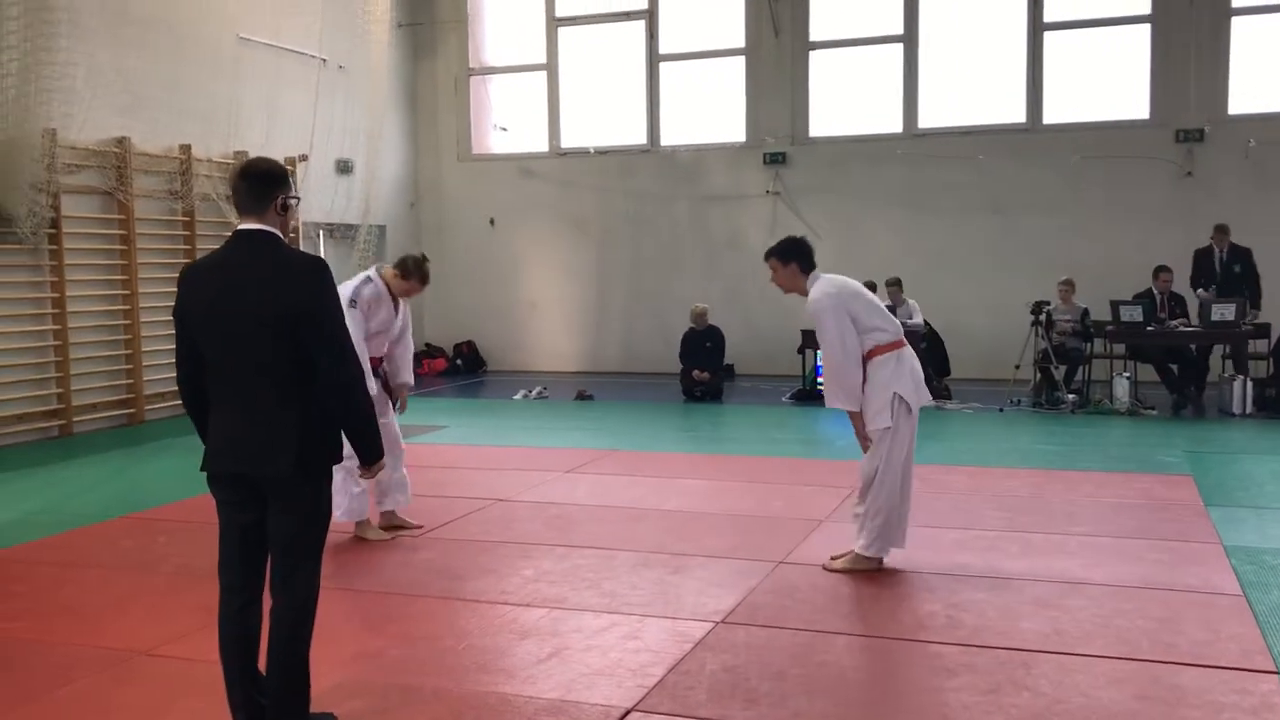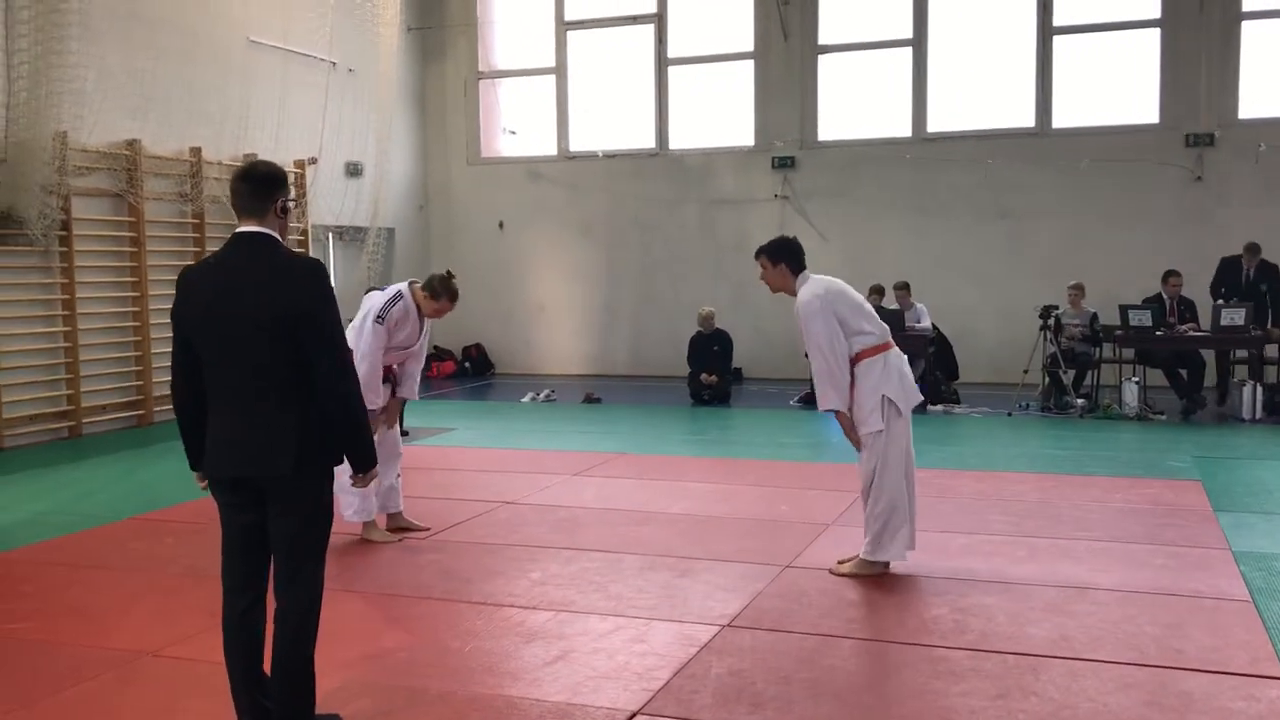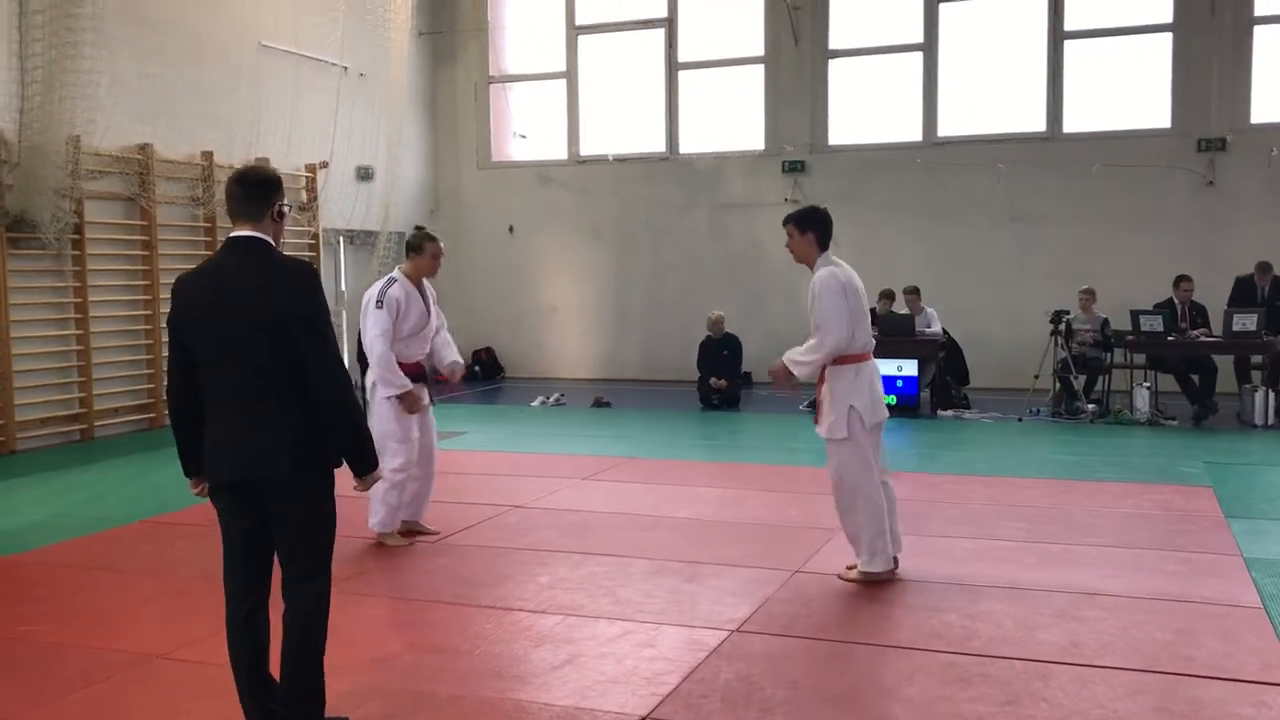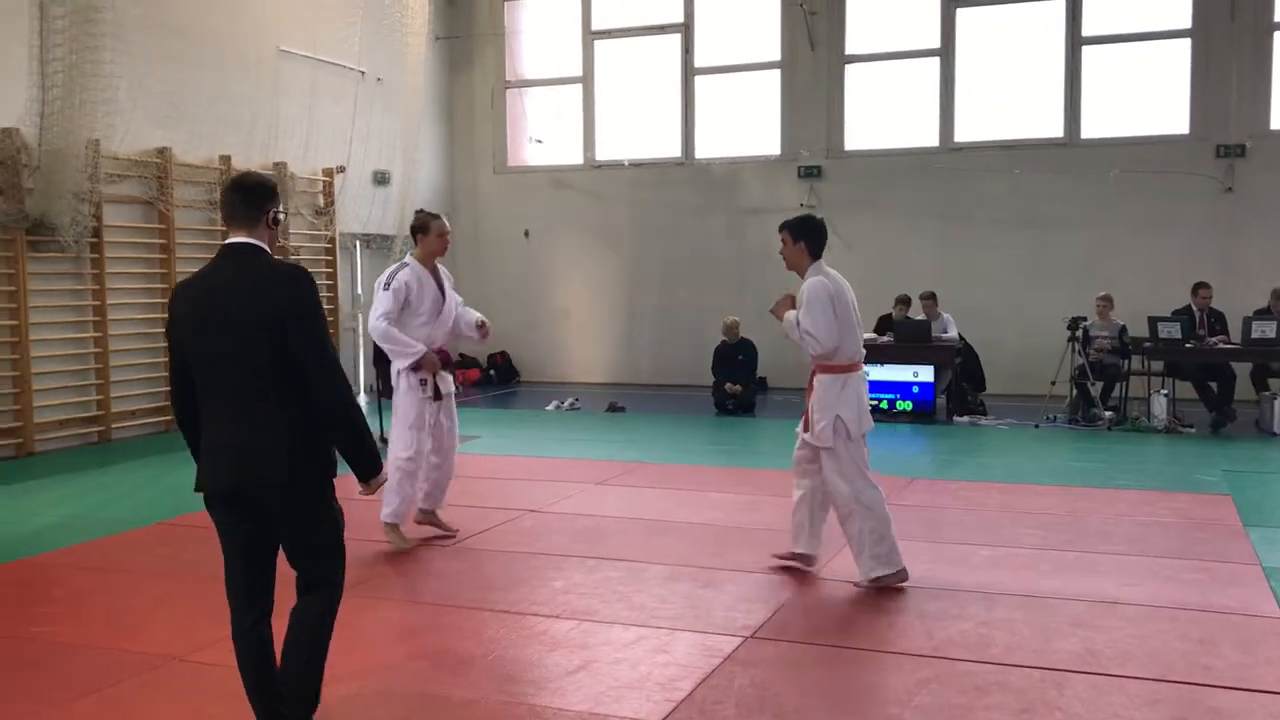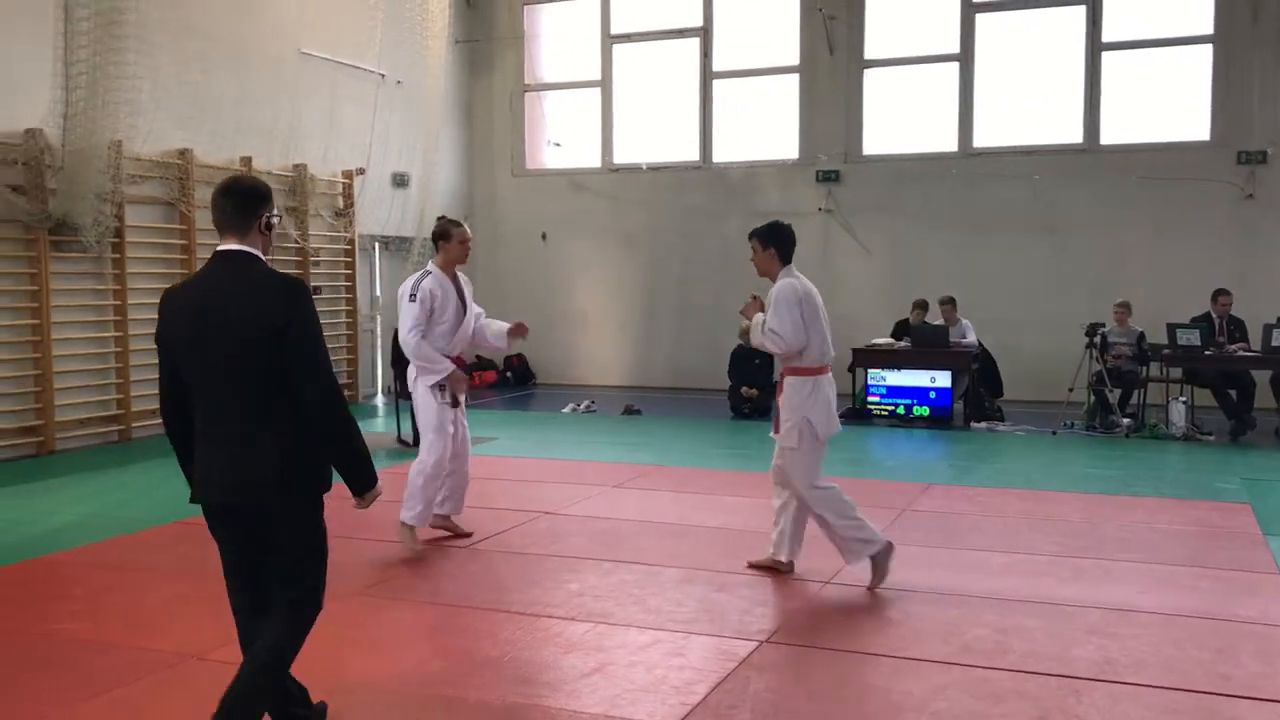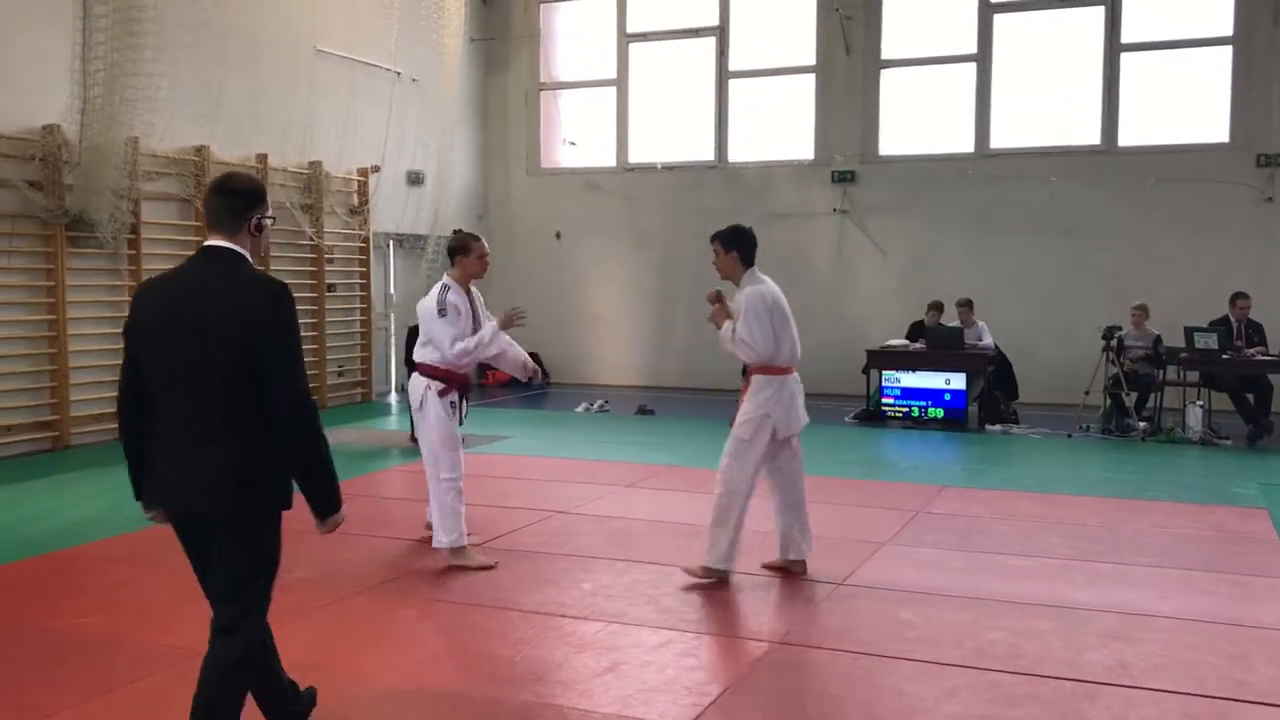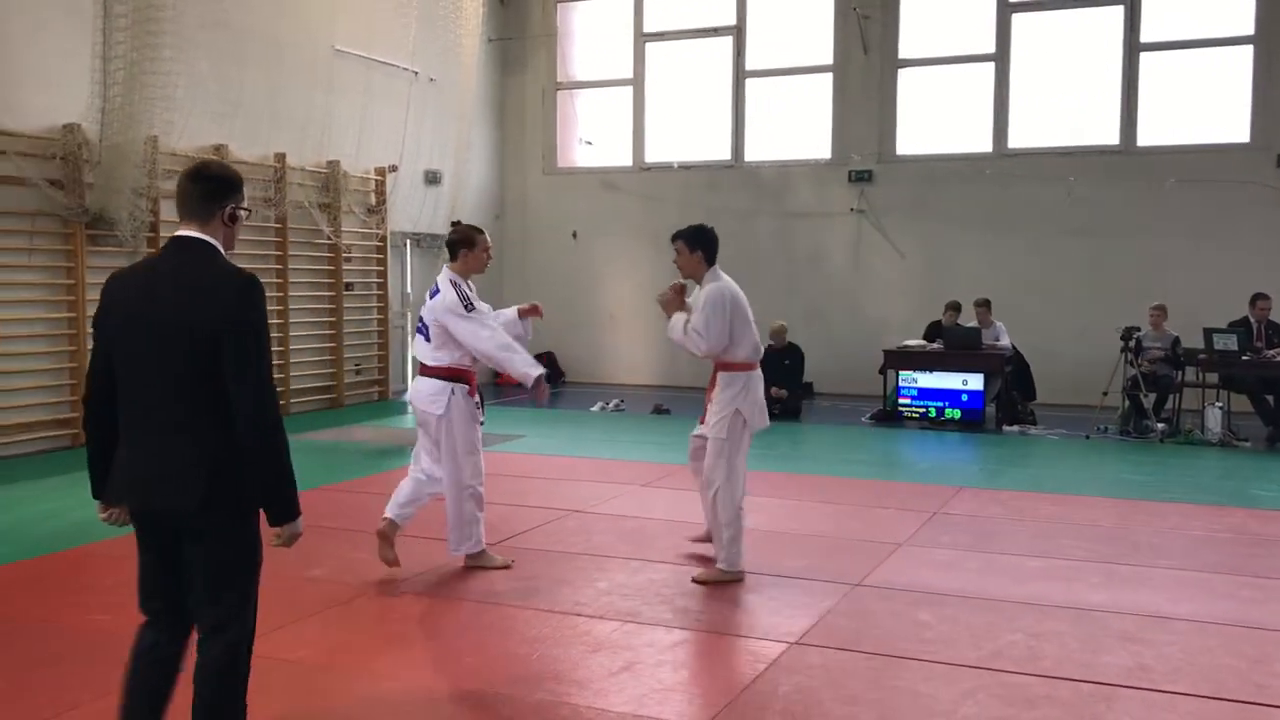
dt=0.3s
person 1, frame 1
left shoulder: (196, 278)
right shoulder: (305, 272)
left elbow: (189, 378)
right elbow: (340, 371)
right wrist: (368, 444)
left hip: (229, 455)
right hip: (296, 455)
left knee: (237, 587)
right knee: (293, 588)
person 1, frame 2
left shoulder: (194, 280)
right shoulder: (303, 274)
left elbow: (185, 382)
right elbow: (336, 374)
left wrist: (198, 454)
right wrist: (361, 453)
left hip: (228, 458)
right hip: (297, 457)
left knee: (241, 588)
right knee: (297, 590)
person 1, frame 3
left shoulder: (190, 286)
right shoulder: (294, 277)
left elbow: (180, 390)
right elbow: (329, 378)
left wrist: (194, 462)
right wrist: (362, 456)
left hip: (226, 462)
right hip: (294, 460)
left knee: (244, 593)
right knee: (305, 588)
person 1, frame 4
left shoulder: (187, 294)
right shoulder: (289, 282)
left elbow: (182, 395)
right elbow: (327, 383)
right wrist: (366, 461)
left hip: (224, 471)
right hip: (291, 466)
left knee: (248, 600)
right knee: (320, 584)
person 1, frame 5
left shoulder: (176, 301)
right shoulder: (284, 293)
left elbow: (172, 406)
right elbow: (322, 396)
right wrist: (361, 475)
left hip: (218, 480)
right hip: (284, 477)
left knee: (256, 608)
right knee: (295, 605)
person 1, frame 6
left shoulder: (152, 295)
right shoulder: (266, 296)
left elbow: (131, 404)
right elbow: (293, 408)
left wrist: (146, 483)
right wrist: (325, 496)
left hip: (178, 486)
right hip: (244, 488)
left knee: (238, 609)
right knee: (236, 623)
person 1, frame 7
left shoulder: (122, 286)
right shoulder: (235, 288)
left elbow: (98, 398)
right elbow: (257, 409)
left wrist: (107, 483)
right wrist: (283, 505)
left hip: (145, 487)
right hip: (218, 489)
left knee: (163, 618)
right knee: (224, 628)
person 2, frame 1
left shoulder: (820, 300)
right shoulder: (829, 287)
left elbow: (843, 358)
left wrist: (855, 413)
right wrist: (859, 408)
left hip: (888, 376)
right hip: (892, 371)
left knee: (882, 466)
right knee: (887, 465)
left ankle: (869, 552)
right ankle: (872, 545)
person 2, frame 2
left shoulder: (808, 301)
right shoulder: (819, 288)
left elbow: (829, 359)
left wrist: (841, 411)
right wrist: (846, 408)
left hip: (876, 378)
right hip: (882, 371)
left knee: (881, 470)
right knee: (889, 469)
left ankle: (875, 557)
right ankle: (878, 550)
person 2, frame 3
left shoulder: (826, 278)
right shoulder: (838, 272)
left elbow: (831, 338)
left wrist: (791, 363)
right wrist: (799, 362)
left hip: (848, 382)
right hip: (854, 376)
left knee: (855, 476)
right knee: (866, 472)
left ankle: (877, 563)
right ankle: (881, 551)
person 2, frame 4
left shoulder: (815, 286)
right shoulder: (828, 280)
left elbow: (819, 343)
left wrist: (788, 318)
right wrist: (795, 315)
left hip: (835, 389)
right hip: (836, 386)
left knee: (851, 484)
right knee: (808, 466)
left ankle: (885, 567)
right ankle: (805, 547)
person 2, frame 5
left shoulder: (785, 289)
right shoulder: (797, 285)
left elbow: (786, 343)
left wrist: (758, 318)
right wrist: (764, 316)
left hip: (803, 391)
right hip: (807, 387)
left knee: (807, 484)
right knee: (786, 475)
left ankle: (872, 546)
right ankle: (783, 554)
person 2, frame 6
left shoulder: (753, 295)
right shoulder: (759, 288)
left elbow: (754, 350)
left wrist: (724, 325)
right wrist: (728, 314)
left hip: (768, 391)
right hip: (780, 386)
left knee: (733, 477)
right knee: (785, 475)
left ankle: (718, 562)
right ankle: (794, 555)
person 2, frame 7
left shoulder: (717, 292)
right shoulder: (709, 288)
left elbow: (700, 343)
right elbow: (703, 334)
left wrist: (674, 314)
right wrist: (682, 307)
left hip: (734, 386)
right hip: (729, 384)
left knee: (721, 475)
right knee: (704, 454)
left ankle: (729, 564)
right ankle: (719, 529)
person 3, frame 1
left shoulder: (399, 296)
right shoulder: (359, 291)
left elbow: (401, 342)
right elbow: (351, 347)
left wrist: (402, 383)
left hip: (373, 372)
left knee: (390, 445)
right knee: (351, 449)
left ankle: (389, 512)
right ankle: (360, 520)
person 3, frame 2
left shoulder: (423, 309)
right shoulder: (385, 306)
left elbow: (414, 359)
right elbow: (367, 359)
left wrist: (397, 400)
right wrist: (371, 408)
left hip: (383, 377)
right hip: (356, 376)
left knee: (389, 449)
left ankle: (394, 514)
right ankle: (367, 522)
person 3, frame 3
left shoulder: (426, 290)
right shoulder: (387, 292)
left elbow: (438, 332)
right elbow: (377, 348)
left wrist: (452, 363)
right wrist: (404, 390)
left hip: (415, 381)
right hip: (390, 385)
left knee: (424, 455)
right knee: (400, 457)
left ankle: (409, 519)
right ankle: (384, 526)
person 3, frame 4
left shoulder: (442, 274)
right shoulder: (399, 277)
left elbow: (454, 311)
right elbow: (378, 326)
left wrist: (475, 322)
right wrist: (419, 354)
left hip: (439, 370)
right hip: (413, 373)
left knee: (444, 445)
right knee: (409, 448)
left ankle: (427, 509)
right ankle: (392, 520)
person 3, frame 5
left shoulder: (461, 282)
right shoulder: (421, 286)
left elbow: (475, 325)
right elbow: (410, 340)
left wrist: (507, 332)
right wrist: (448, 370)
left hip: (451, 378)
right hip: (429, 377)
left knee: (458, 453)
right knee: (435, 453)
left ankle: (442, 514)
right ankle: (410, 521)
person 3, frame 6
left shoulder: (471, 295)
right shoulder: (442, 300)
left elbow: (495, 337)
right elbow: (454, 351)
left wrist: (523, 362)
right wrist: (497, 329)
left hip: (452, 390)
right hip: (434, 391)
left knee: (446, 464)
right knee: (446, 468)
left ankle: (437, 523)
right ankle: (455, 548)
person 3, frame 7
left shoulder: (451, 287)
right shoulder: (455, 296)
left elbow: (486, 324)
right elbow: (489, 342)
left wrist: (521, 315)
right wrist: (534, 375)
left hip: (427, 386)
right hip: (448, 393)
left knee: (429, 466)
right knee: (465, 476)
left ankle: (392, 523)
right ankle: (473, 551)
